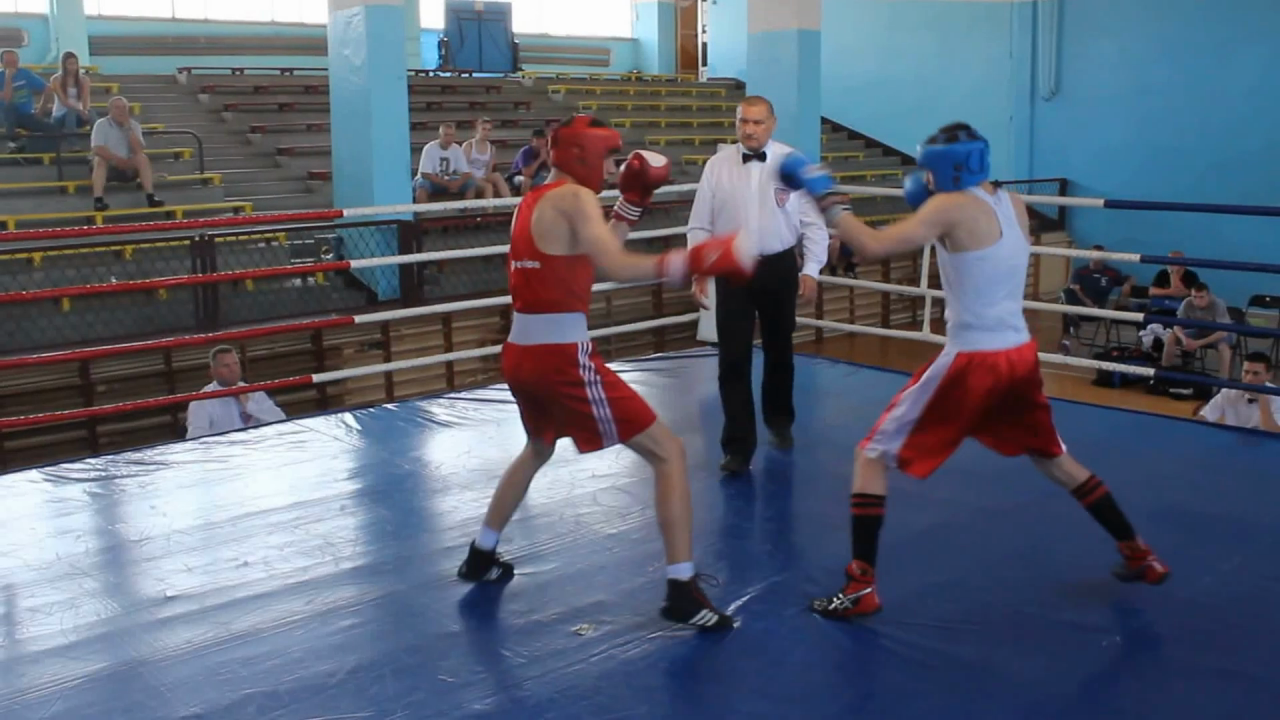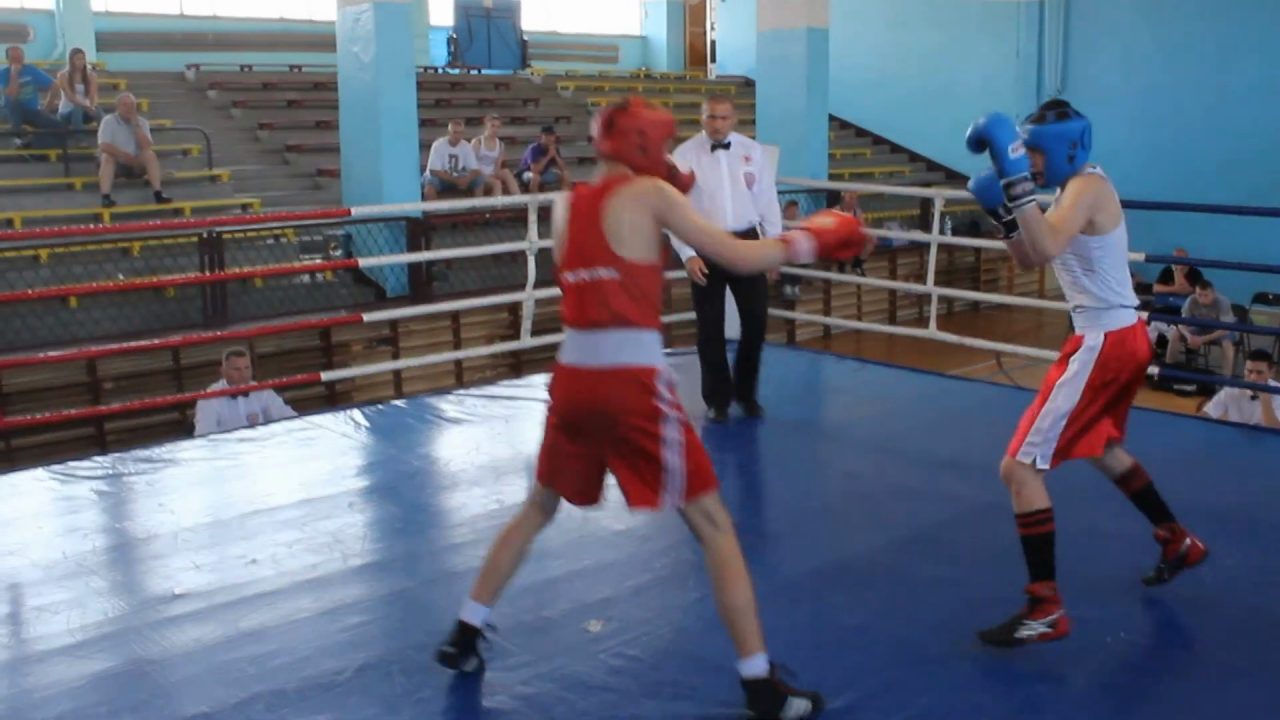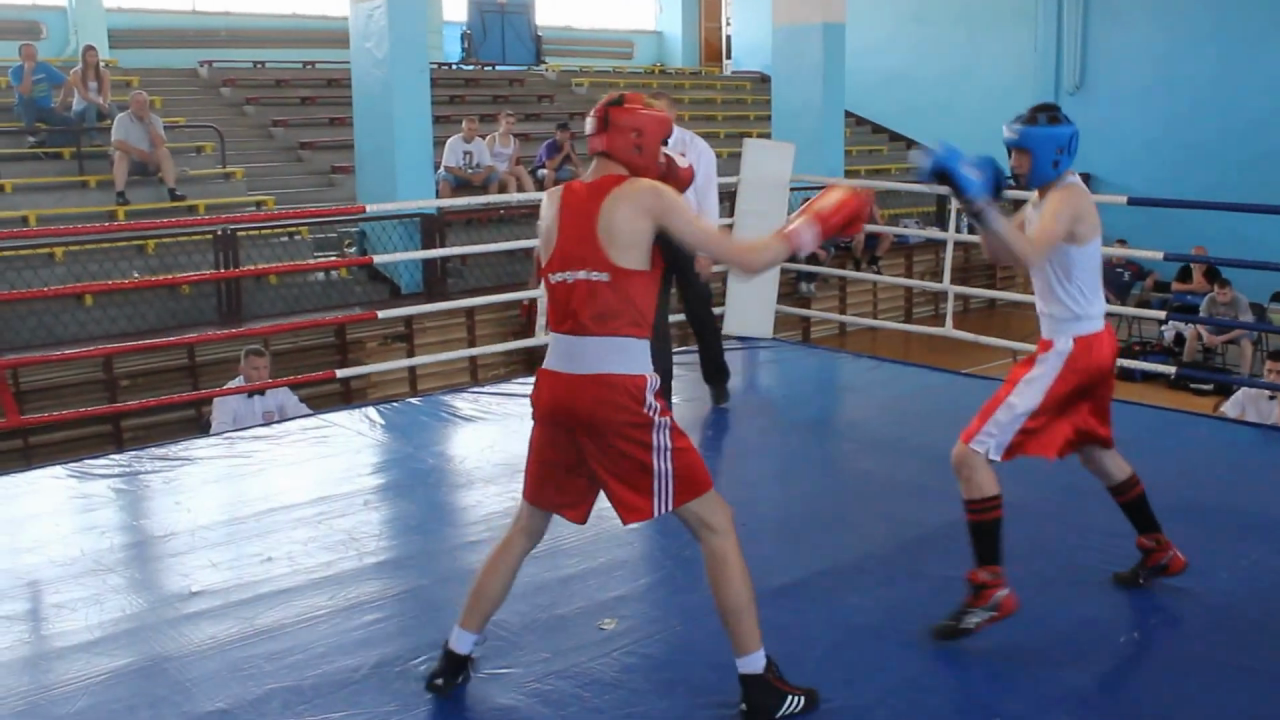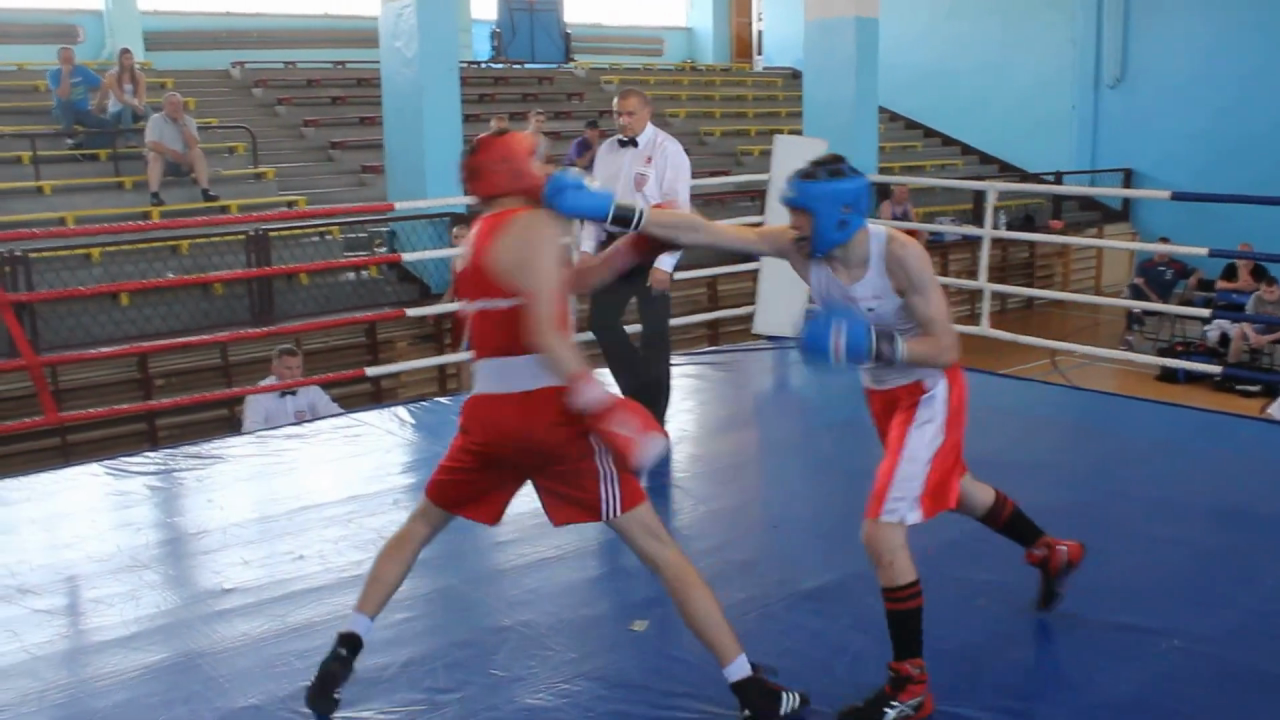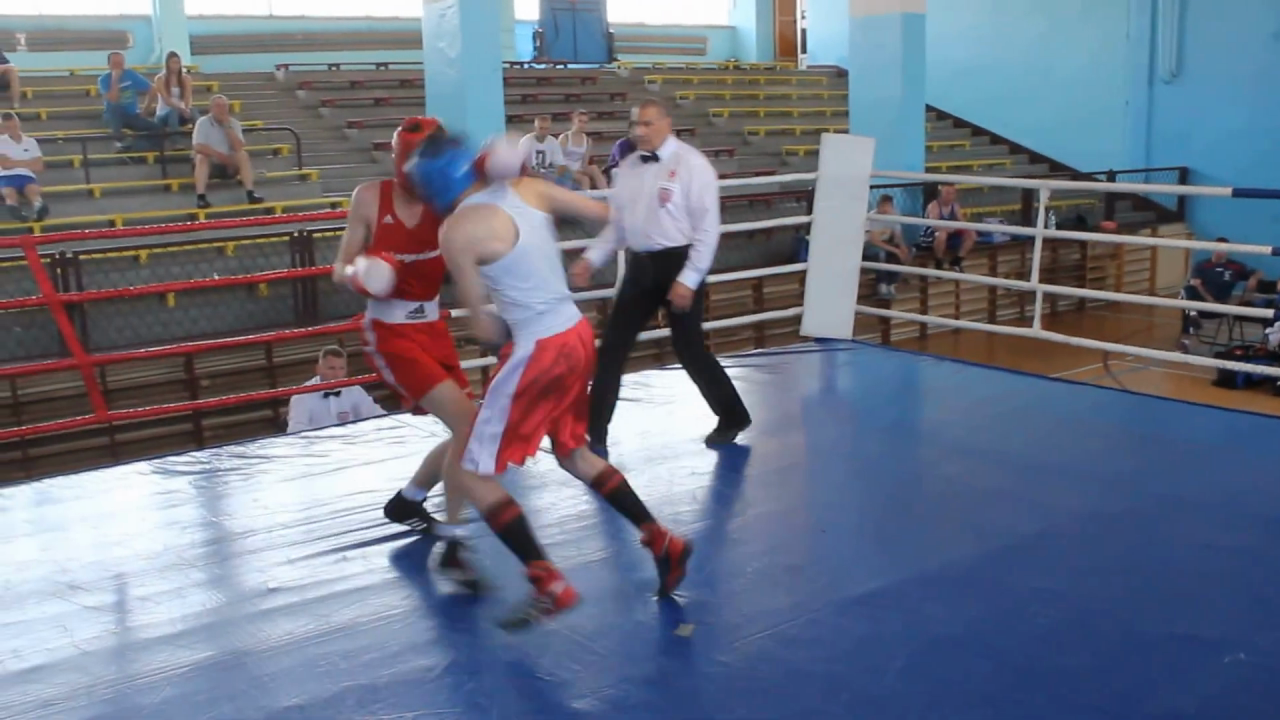
dt=1s
person 1, frame 1
left shoulder: (532, 202)
right shoulder: (573, 197)
right elbow: (617, 267)
left wrist: (634, 198)
right wrist: (696, 262)
left hip: (521, 354)
right hip: (564, 358)
left knee: (537, 450)
right knee: (669, 454)
left ankle: (481, 557)
right ankle: (682, 590)
person 1, frame 2
left shoulder: (565, 205)
right shoulder: (652, 193)
right elbow: (740, 258)
right wrist: (809, 238)
left hip: (574, 380)
right hip: (637, 385)
left knee: (536, 511)
right knee: (715, 527)
left ankle: (465, 634)
person 1, frame 3
left shoulder: (553, 203)
right shoulder: (649, 196)
right elbow: (746, 259)
right wrist: (817, 222)
left hip: (556, 387)
right hip: (621, 393)
left knee: (525, 529)
right knee: (715, 527)
left ankle: (455, 658)
person 1, frame 4
left shoulder: (473, 239)
right shoulder: (535, 224)
right elbow: (544, 330)
right wrist: (597, 401)
left hip: (485, 414)
right hip: (549, 412)
left knee: (420, 527)
right knee: (657, 547)
left ankle: (343, 654)
person 1, frame 5
right shoulder: (369, 196)
right elbow: (340, 269)
right wrist: (359, 276)
left hip: (430, 325)
right hip: (389, 334)
left knee: (463, 427)
right knee: (467, 419)
left ankle: (405, 502)
person 2, frame 1
left shoulder: (952, 208)
right shoulder: (1014, 206)
left elbow: (872, 247)
left wrist: (824, 191)
left hip: (971, 363)
right hip: (1019, 356)
left knee: (874, 455)
right knee: (1055, 458)
left ankle: (860, 585)
right ankle: (1138, 557)
person 2, frame 2
left shoulder: (1087, 187)
right shoulder: (1072, 188)
left elbow: (1045, 250)
right elbow: (1027, 257)
left wrist: (1016, 180)
right wrist: (1001, 210)
left hip: (1107, 344)
right hip: (1108, 338)
left knee: (1020, 469)
right knee: (1098, 448)
left ankle: (1047, 608)
right ankle: (1177, 541)
person 2, frame 3
left shoulder: (1067, 197)
right shoulder: (1046, 196)
left elbow: (1029, 253)
right elbow: (997, 250)
left wrist: (975, 196)
right wrist: (981, 197)
left hip: (1072, 349)
right hip: (1087, 343)
left knee: (973, 453)
right knee: (1098, 451)
left ankle: (990, 587)
right ankle: (1160, 552)
person 2, frame 4
left shoulder: (901, 254)
right shoulder: (795, 240)
left elbow: (946, 350)
right elbow: (703, 231)
left wrist: (870, 344)
right wrist: (614, 210)
left hip: (926, 392)
right hip: (884, 389)
left knee: (881, 534)
right knee: (950, 486)
right ankle: (1050, 550)
person 2, frame 5
left shoulder: (460, 231)
right shoulder: (525, 190)
left elbow: (483, 326)
right elbow: (598, 211)
left hip: (541, 352)
right hip: (575, 336)
left knee: (475, 475)
right knee: (573, 455)
left ankle: (548, 582)
right ankle: (662, 541)
person 3, frame 1
right shoulder: (717, 165)
left elbow: (813, 223)
right elbow: (700, 226)
left wrist: (810, 270)
right wrist: (699, 274)
left hip: (779, 268)
left knee: (779, 352)
right knee: (733, 361)
left ankle: (779, 422)
right ankle: (737, 448)
person 3, frame 2
left shoulder: (753, 151)
right shoulder: (684, 155)
left elbow: (768, 202)
right wrist: (687, 254)
left hip: (746, 242)
left knee: (756, 322)
right knee: (710, 327)
left ankle: (745, 392)
right ankle: (717, 399)
person 3, frame 3
left shoulder: (696, 148)
left elbow: (709, 201)
left knee: (700, 314)
right knee: (652, 318)
left ankle: (718, 380)
right ankle: (662, 388)
person 3, frame 4
left shoulder: (668, 150)
right shoulder: (606, 150)
left elbow: (677, 210)
left wrist: (664, 263)
right wrist: (588, 248)
right hip: (615, 243)
left knee: (654, 332)
right knee: (601, 321)
left ankle: (652, 409)
right ankle: (636, 391)
person 3, frame 5
left shoulder: (691, 165)
right shoulder: (629, 167)
left elbow: (707, 228)
right elbow: (617, 222)
left wrist: (688, 279)
right wrist: (590, 259)
left hip: (679, 265)
right hip: (641, 266)
left knee: (688, 347)
right knee: (614, 346)
left ankle: (733, 417)
right ankle: (594, 429)
